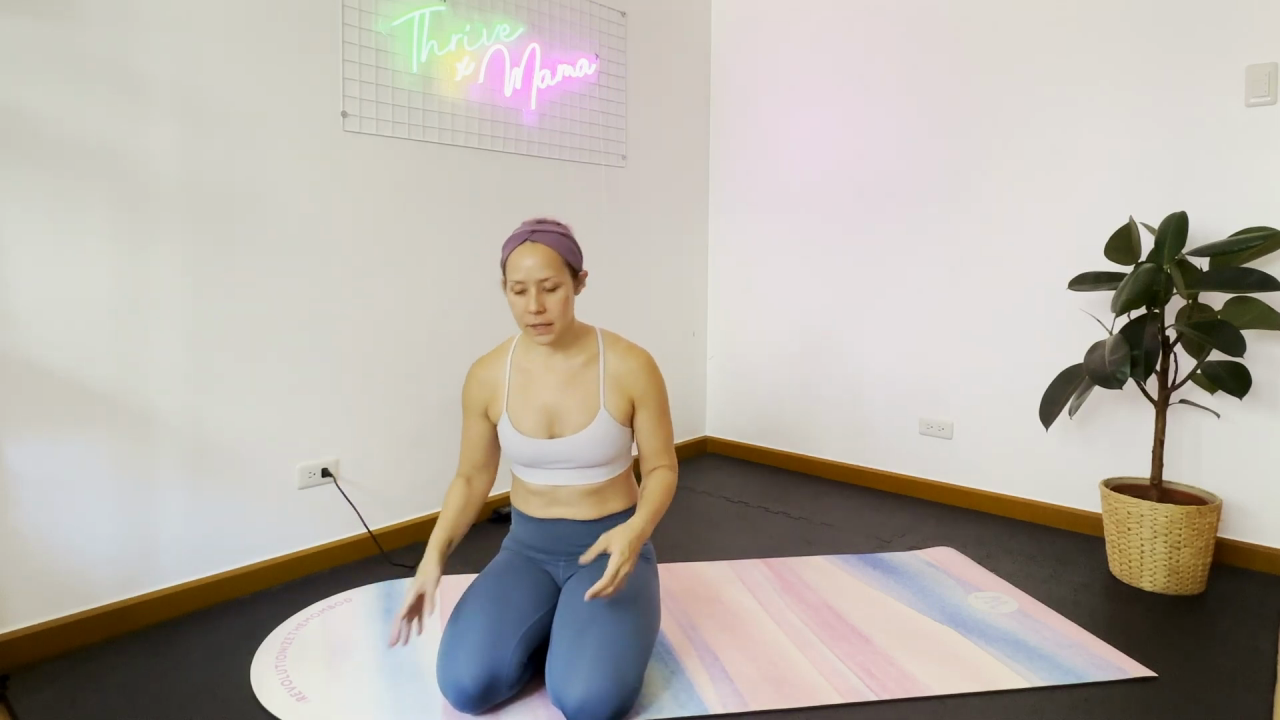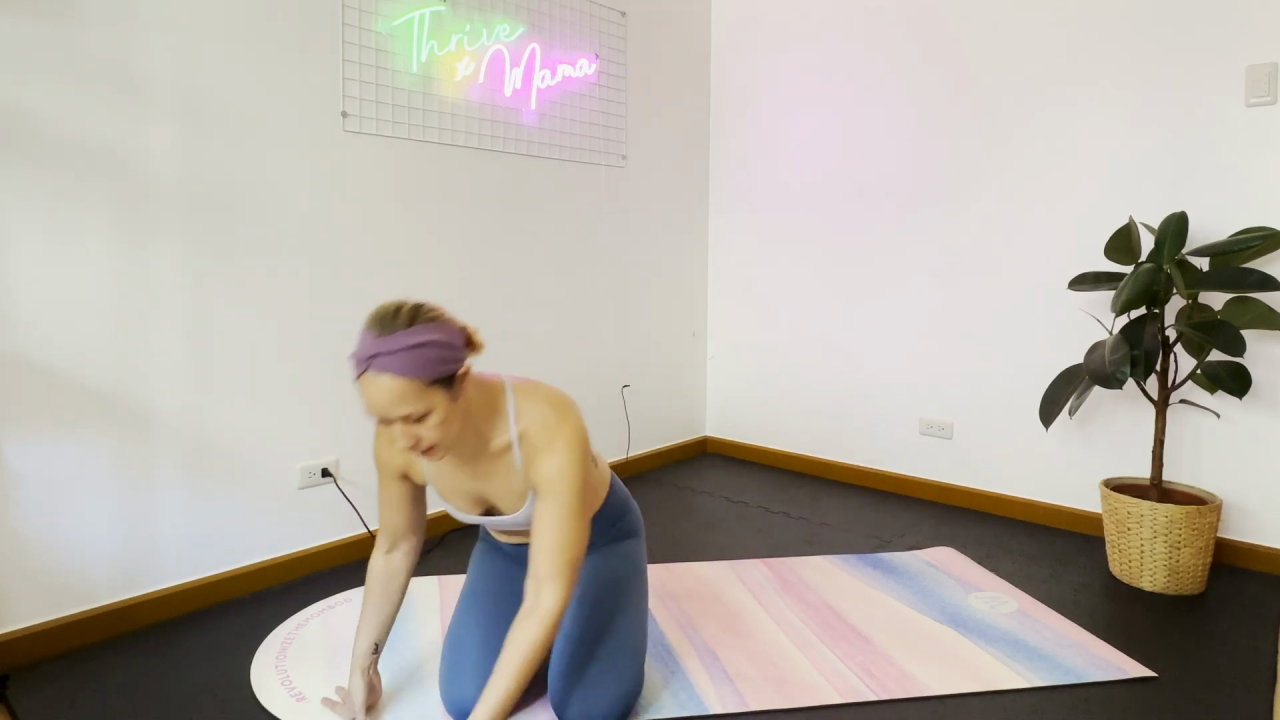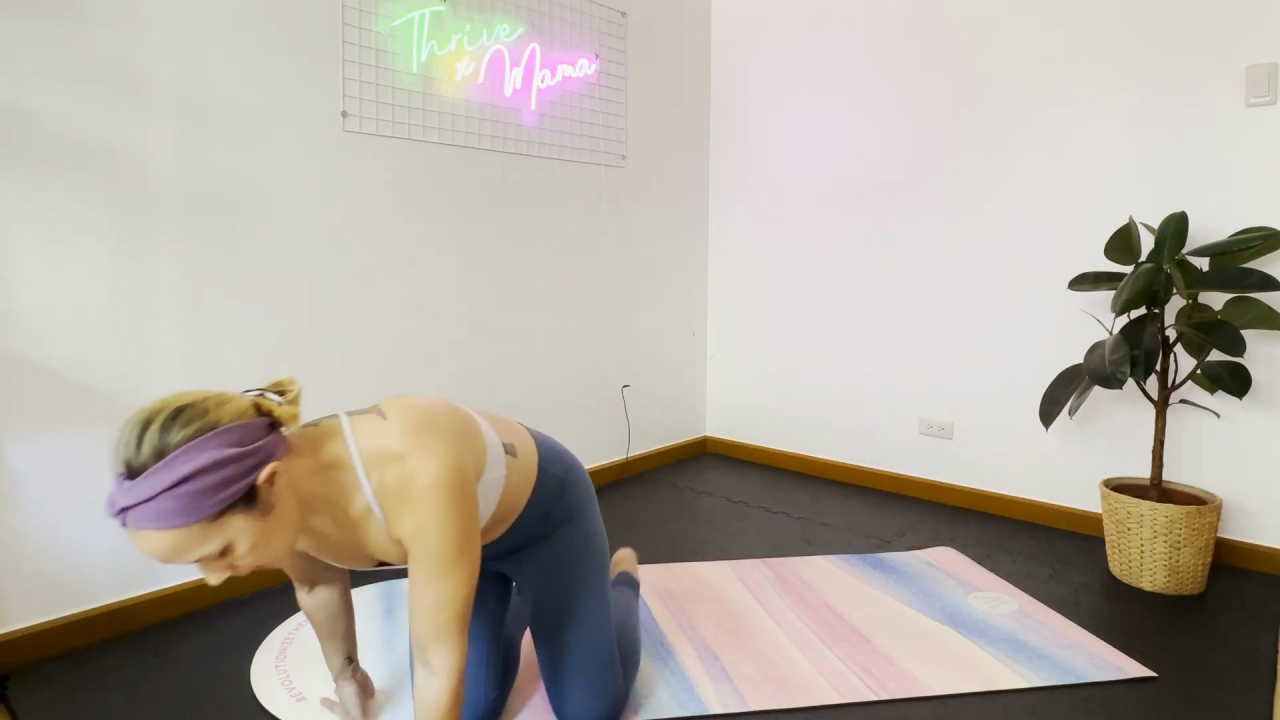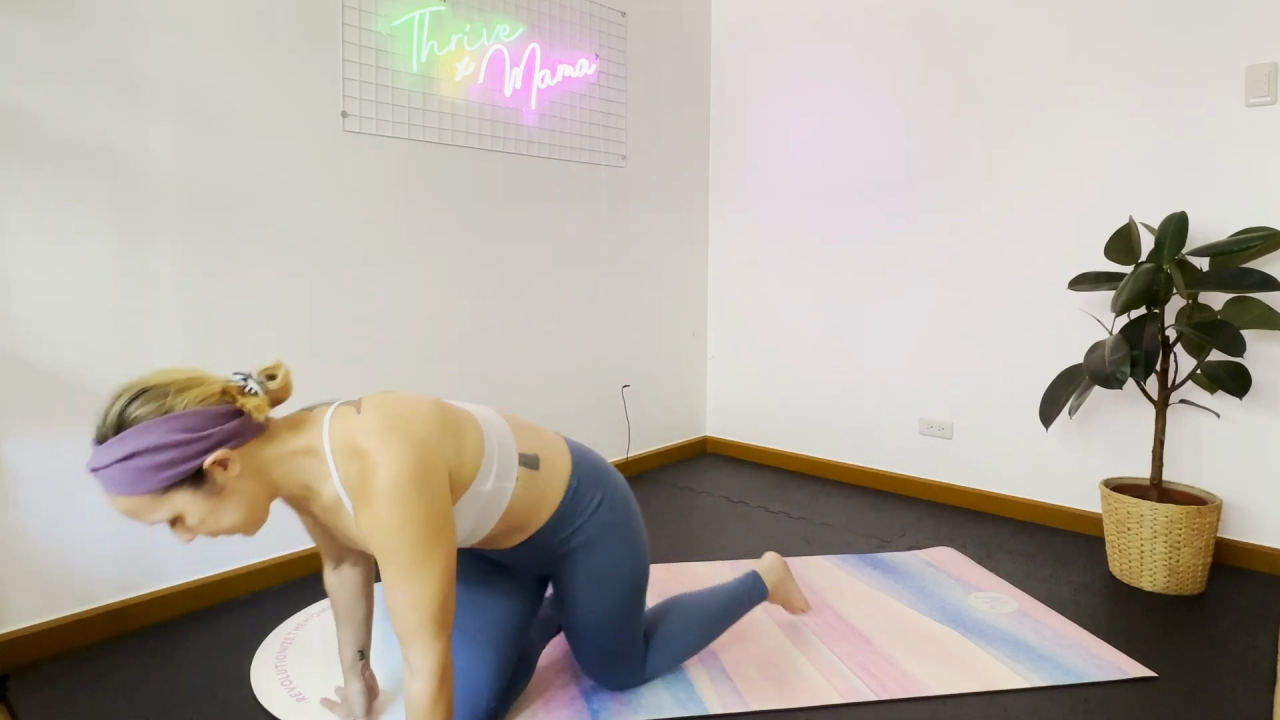
dt=0.5s
person 1, frame 1
left shoulder: (629, 365)
right shoulder: (487, 375)
left elbow: (661, 467)
right elbow: (472, 476)
left wrist: (637, 529)
right wrist: (435, 553)
left hip: (606, 551)
right hip: (528, 548)
left ankle: (599, 629)
right ankle: (545, 628)
person 1, frame 2
left shoulder: (550, 427)
right shoulder: (397, 440)
left elbow: (549, 597)
right elbow: (394, 551)
right wrist: (362, 667)
left hip: (600, 541)
right hip: (505, 547)
right ankle: (548, 627)
person 1, frame 3
left shoulder: (416, 472)
right shoulder: (271, 496)
left elbow: (438, 663)
right elbow: (320, 585)
left hip: (546, 511)
right hip: (461, 529)
left ankle: (618, 578)
right ankle: (525, 606)
person 1, frame 4
left shoulder: (386, 470)
right shoulder: (295, 462)
left elbow: (429, 659)
right elbow: (344, 567)
left hip: (584, 519)
right hip: (500, 536)
left ankle: (759, 580)
right ankle: (557, 609)
